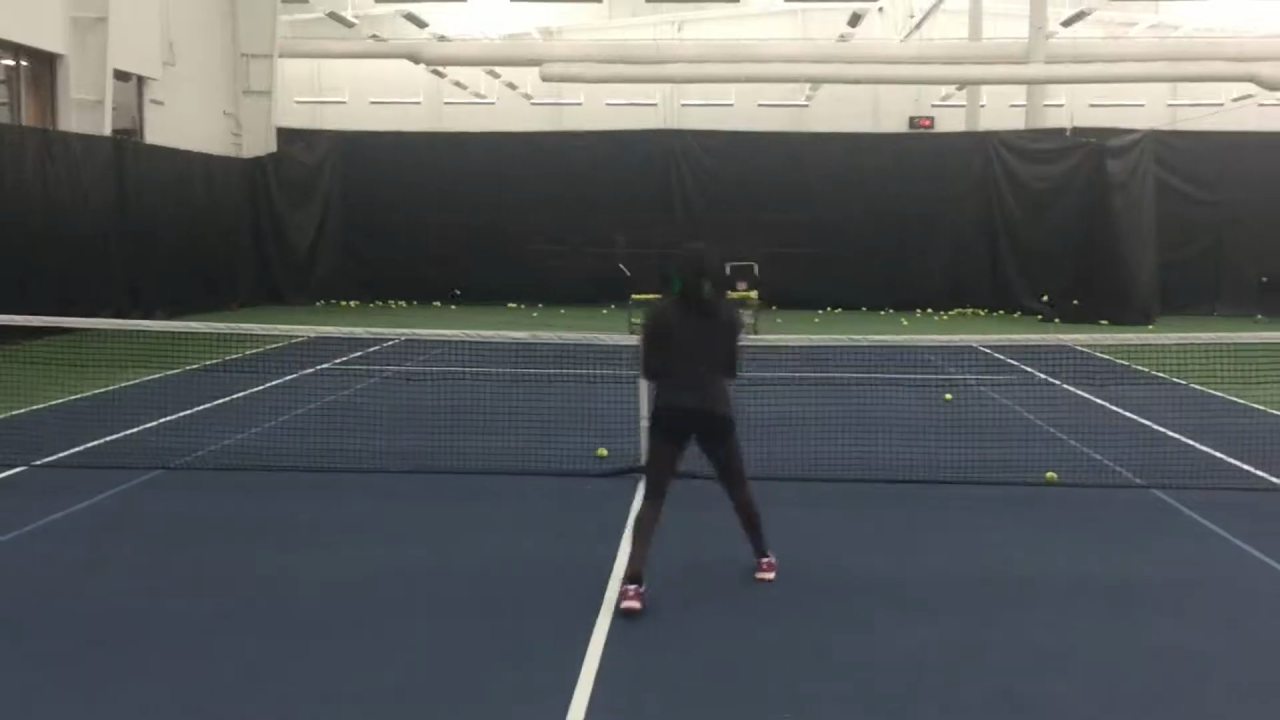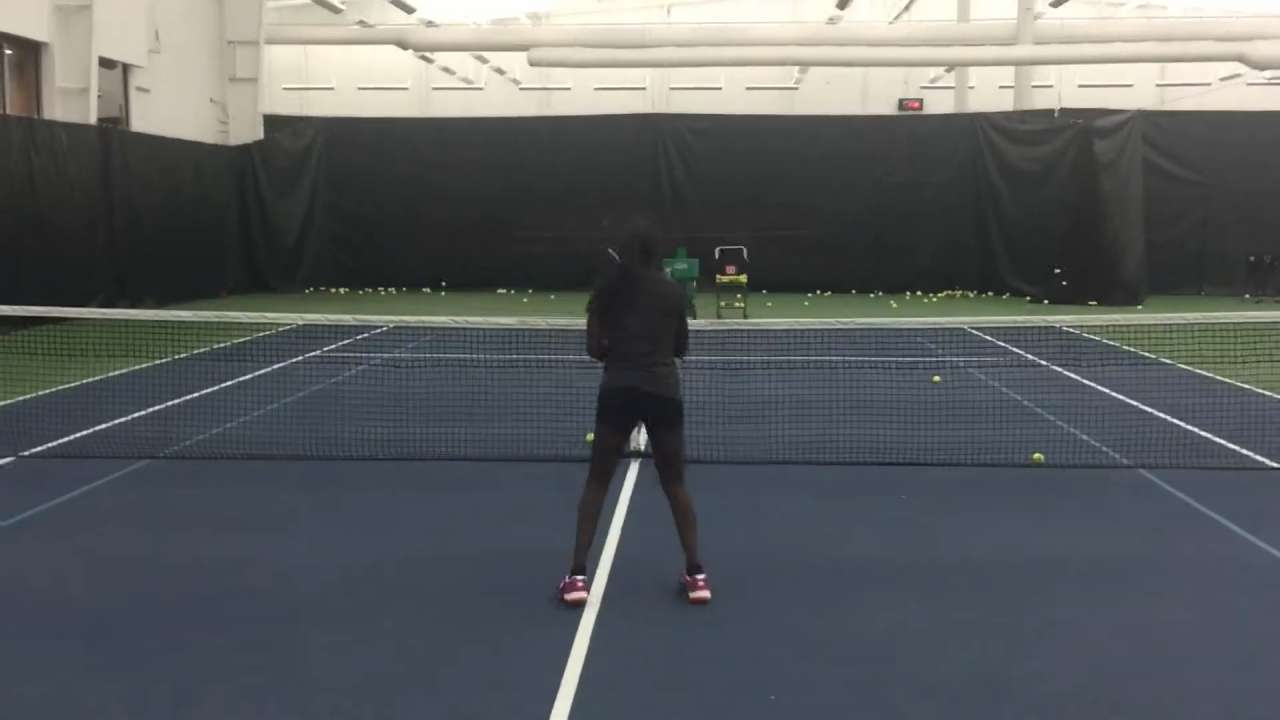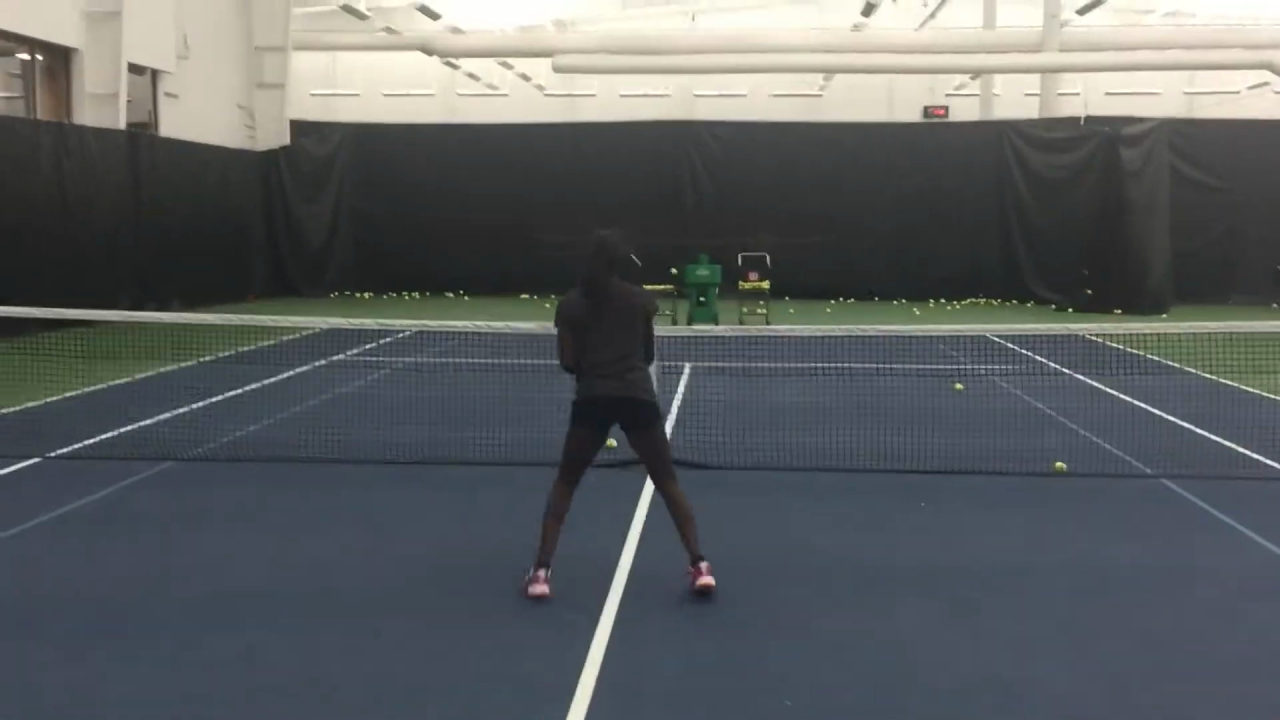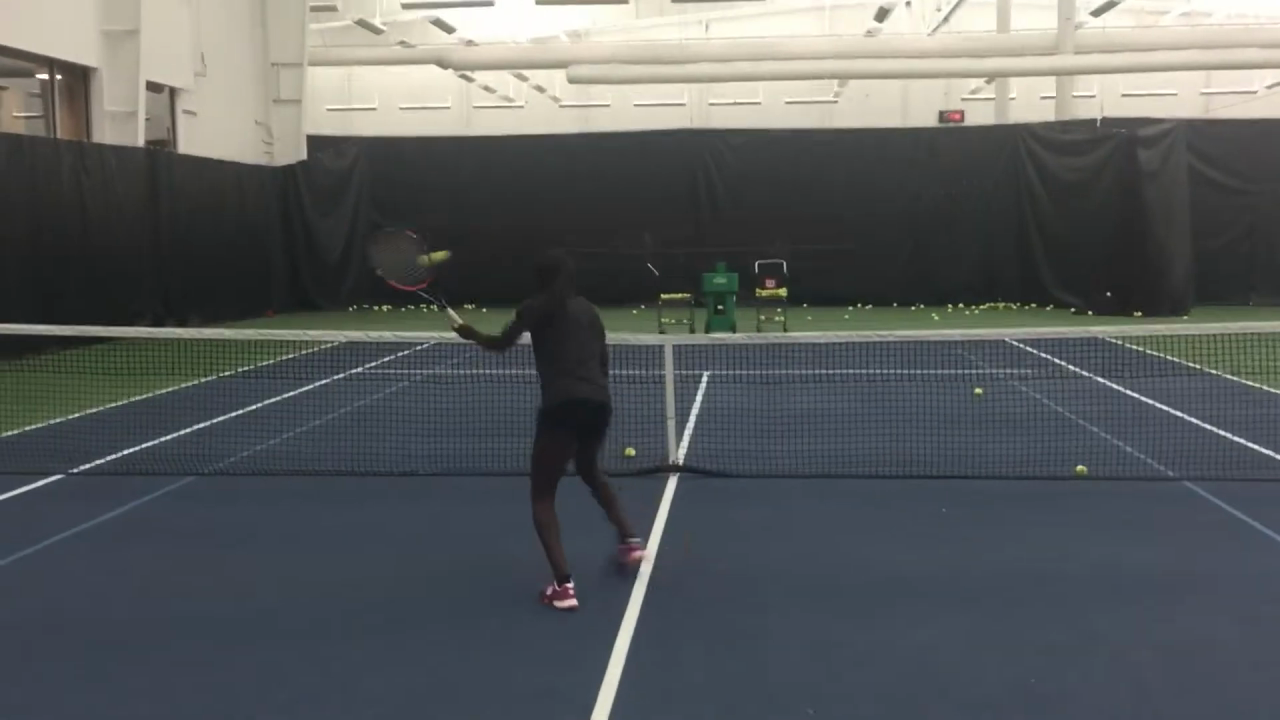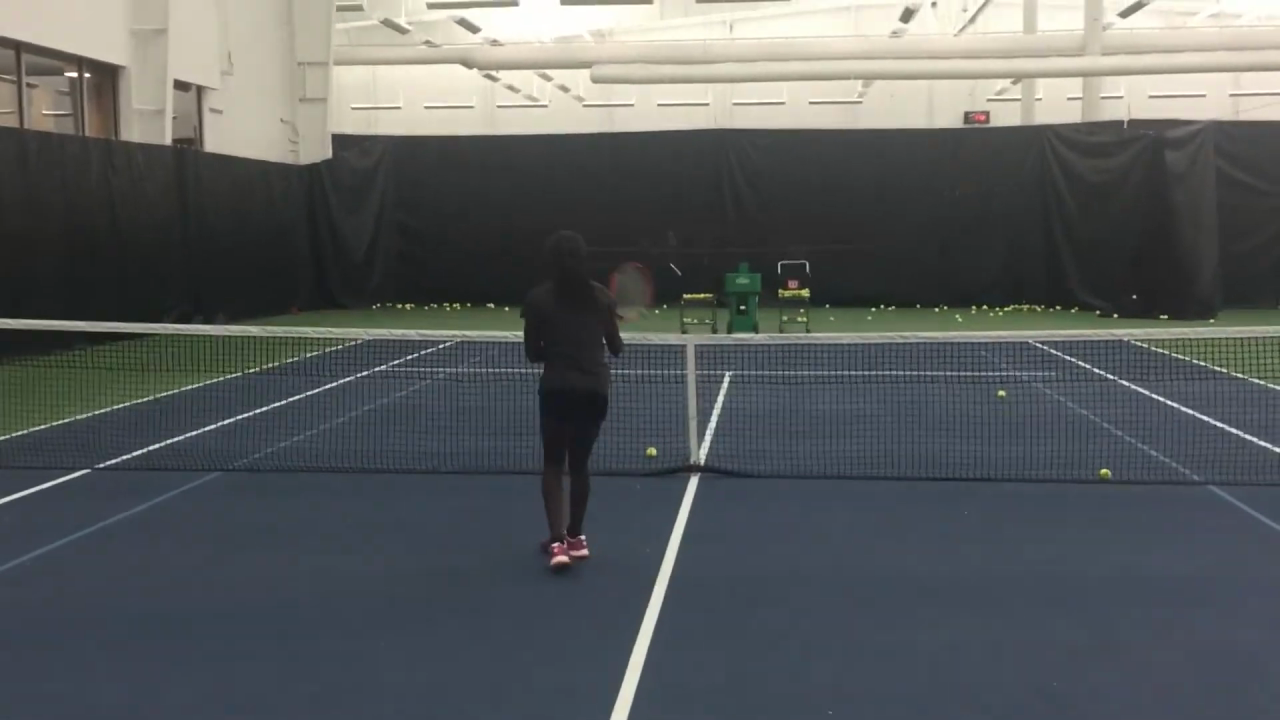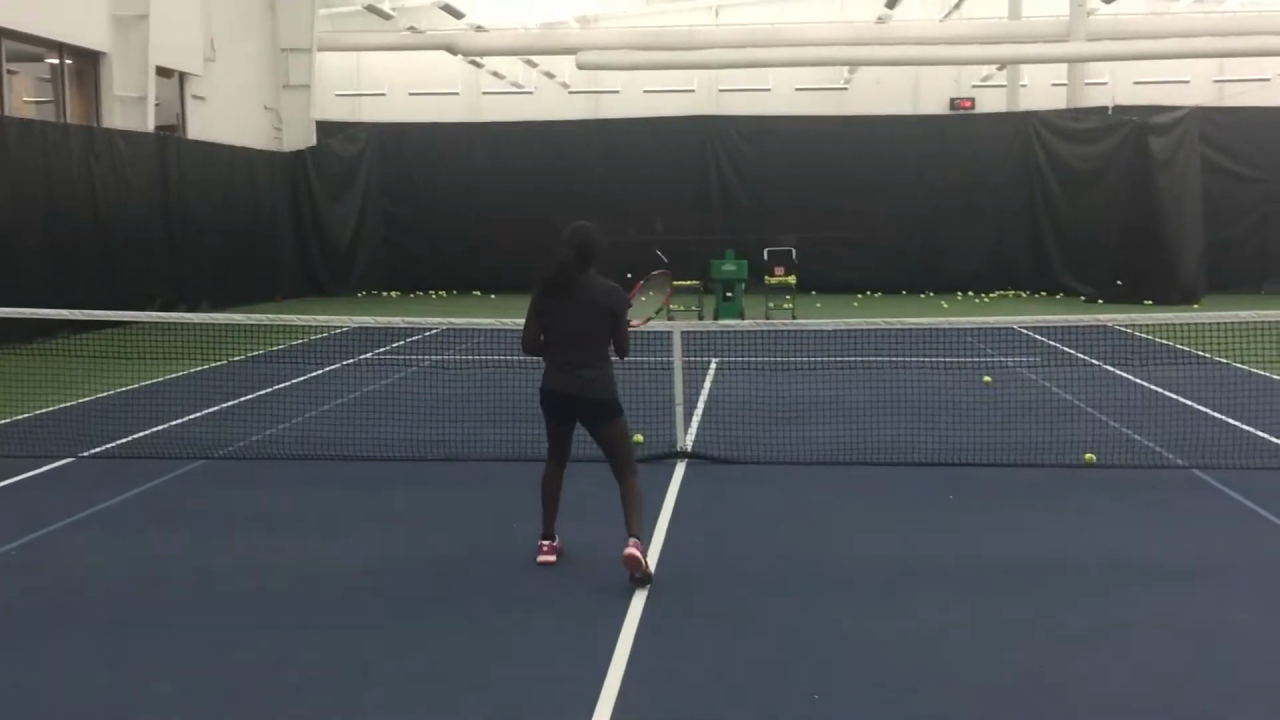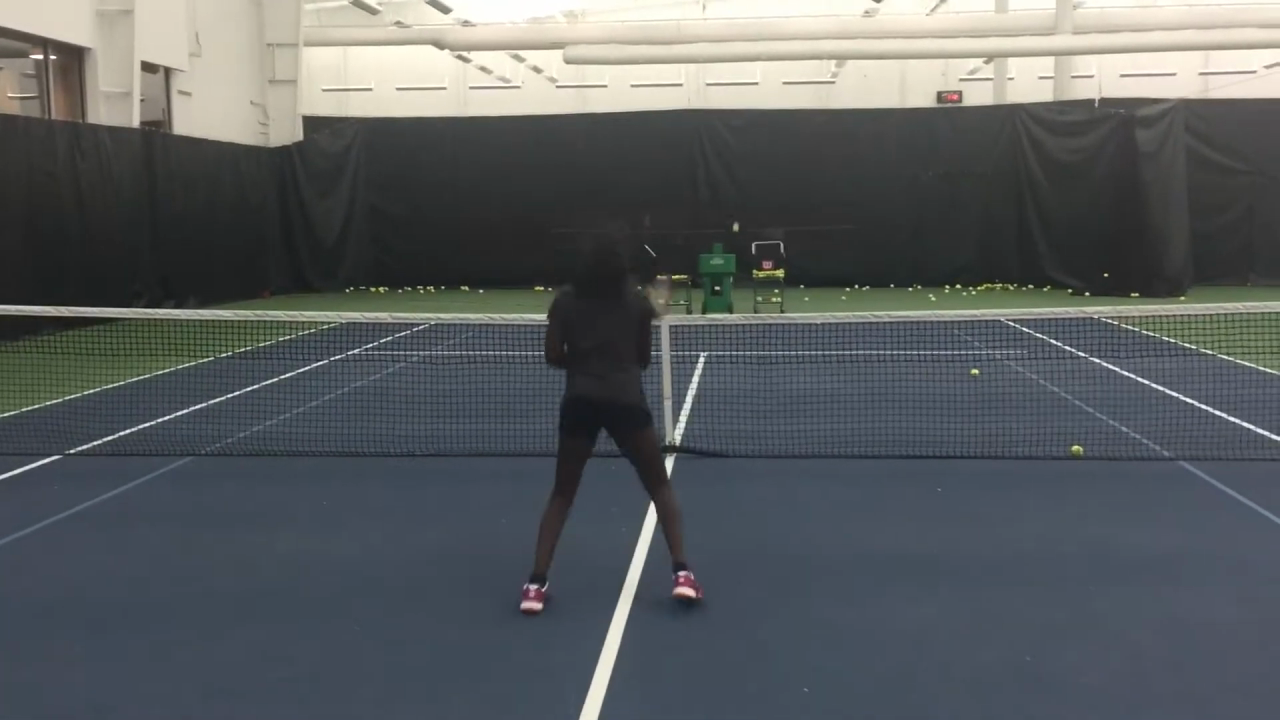
dt=0.5s
person 1, frame 1
left shoulder: (659, 313)
right shoulder: (727, 314)
left elbow: (649, 370)
right elbow: (730, 371)
left hip: (670, 409)
right hip: (713, 409)
left knee: (653, 496)
right knee: (738, 488)
left ankle: (633, 583)
right ankle: (763, 559)
person 1, frame 2
left shoulder: (606, 289)
right shoulder: (674, 293)
left elbow: (595, 349)
right elbow: (680, 348)
left hip: (619, 390)
right hip: (663, 392)
left knee: (597, 483)
right knee: (675, 484)
left ankle: (577, 576)
right ankle: (696, 574)
person 1, frame 3
left shoulder: (571, 303)
right shoulder: (640, 299)
left elbow: (567, 361)
right elbow: (648, 355)
left hip: (593, 399)
right hip: (638, 397)
left knee: (566, 484)
right knee: (668, 484)
left ankle: (541, 570)
right ankle: (699, 565)
person 1, frame 4
left shoulder: (537, 308)
right shoulder: (589, 310)
left elbow: (501, 343)
left wrist: (468, 332)
left hip: (563, 404)
right hip: (599, 402)
left knee: (542, 495)
right knee: (591, 472)
left ankle: (563, 585)
right ankle: (629, 540)
person 1, frame 5
left shoulder: (538, 298)
right shoulder: (601, 295)
left elbow: (533, 353)
right elbow: (616, 348)
left hip: (557, 389)
right hip: (594, 390)
left knee: (553, 464)
right knee: (579, 464)
left ankle: (559, 542)
right ankle: (574, 536)
person 1, frame 6
left shoulder: (546, 290)
right shoulder: (612, 293)
left elbow: (529, 345)
right elbow: (622, 350)
right wrist: (623, 329)
left hip: (555, 390)
right hip: (597, 392)
left knee: (556, 461)
right knee: (626, 471)
left ankle: (548, 541)
right ankle: (634, 542)
person 1, frame 7
left shoulder: (566, 300)
right shoulder: (636, 299)
left elbow: (553, 357)
right elbow: (643, 359)
left hip: (580, 403)
right hip: (626, 403)
left knee: (562, 495)
right knee: (659, 489)
left ankle: (535, 584)
right ankle: (682, 574)
